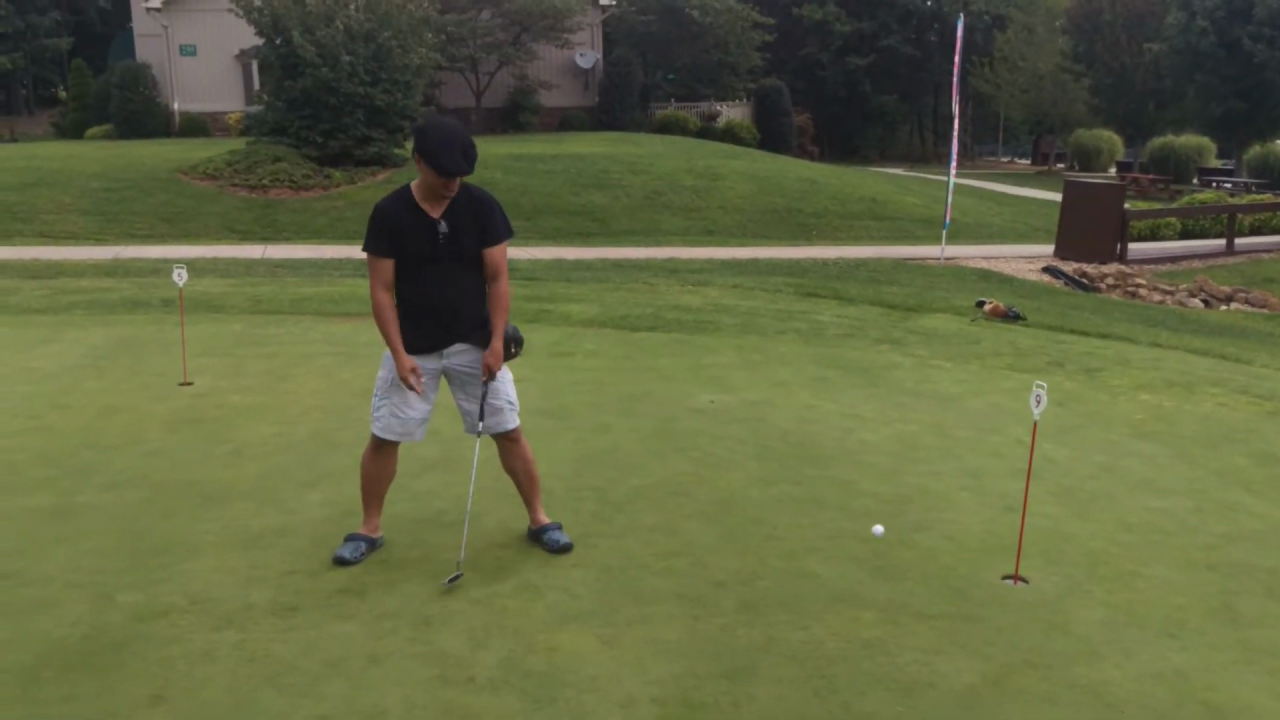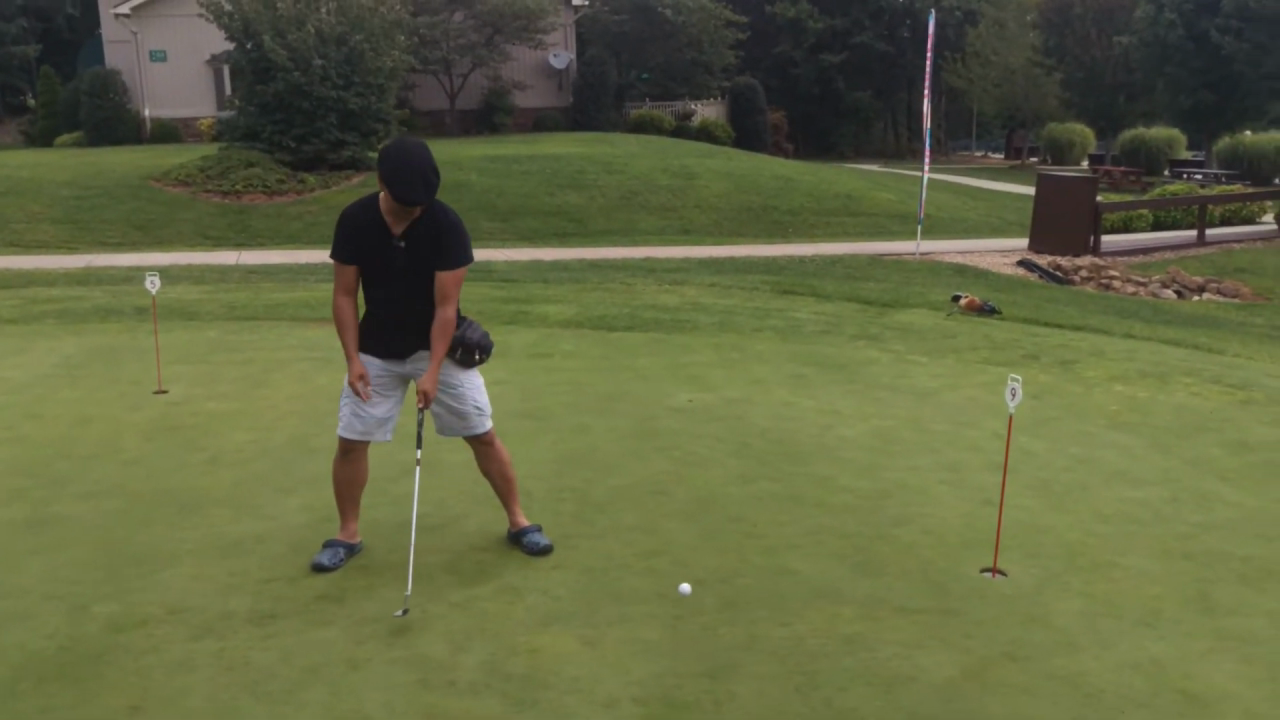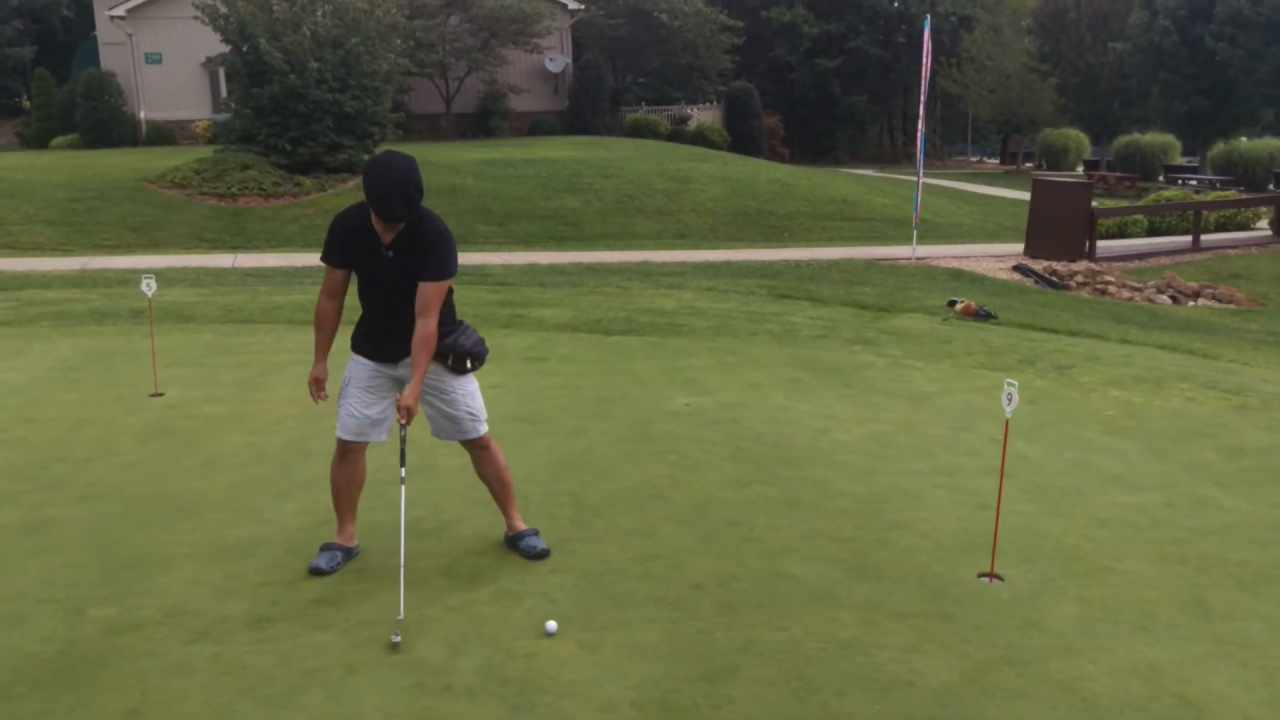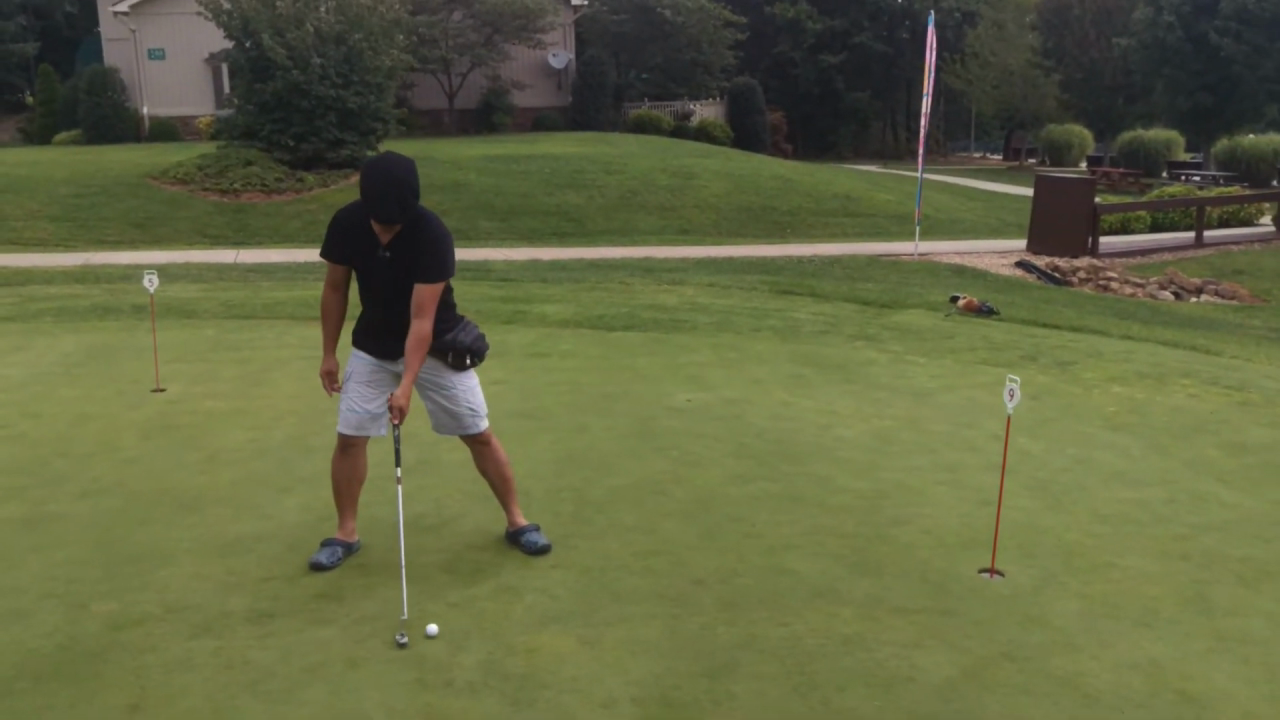
dt=0.3s
person 1, frame 1
left shoulder: (482, 206)
right shoulder: (389, 212)
left elbow: (497, 279)
right elbow: (381, 290)
left wrist: (497, 341)
right wrist: (399, 354)
left hip: (473, 342)
right hip: (413, 348)
left knee: (509, 431)
right knee: (383, 438)
left ankle: (539, 519)
right ankle: (370, 529)
person 1, frame 2
left shoulder: (446, 224)
right shoulder: (355, 221)
left elbow: (446, 306)
right elbow: (345, 295)
left wrist: (432, 371)
right wrist: (353, 358)
left hip: (439, 347)
right hip: (377, 350)
left knee: (482, 435)
right knee: (351, 440)
left ankle: (518, 522)
right ankle: (348, 534)
person 1, frame 3
left shoulder: (434, 234)
right shoulder: (346, 226)
left elbow: (427, 319)
right elbow: (331, 296)
left wrist: (415, 385)
right wrist: (319, 361)
left hip: (437, 350)
right hip: (373, 352)
left knee: (478, 438)
right knee: (349, 442)
left ankle: (516, 526)
right ankle: (345, 538)
person 1, frame 4
left shoulder: (432, 234)
right shoulder: (346, 224)
left elbow: (421, 319)
right elbow: (335, 290)
left wrist: (406, 385)
right wrist: (329, 353)
left hip: (437, 346)
right hip: (373, 347)
left knee: (479, 433)
right knee: (349, 437)
left ankle: (517, 521)
right ankle: (346, 533)
